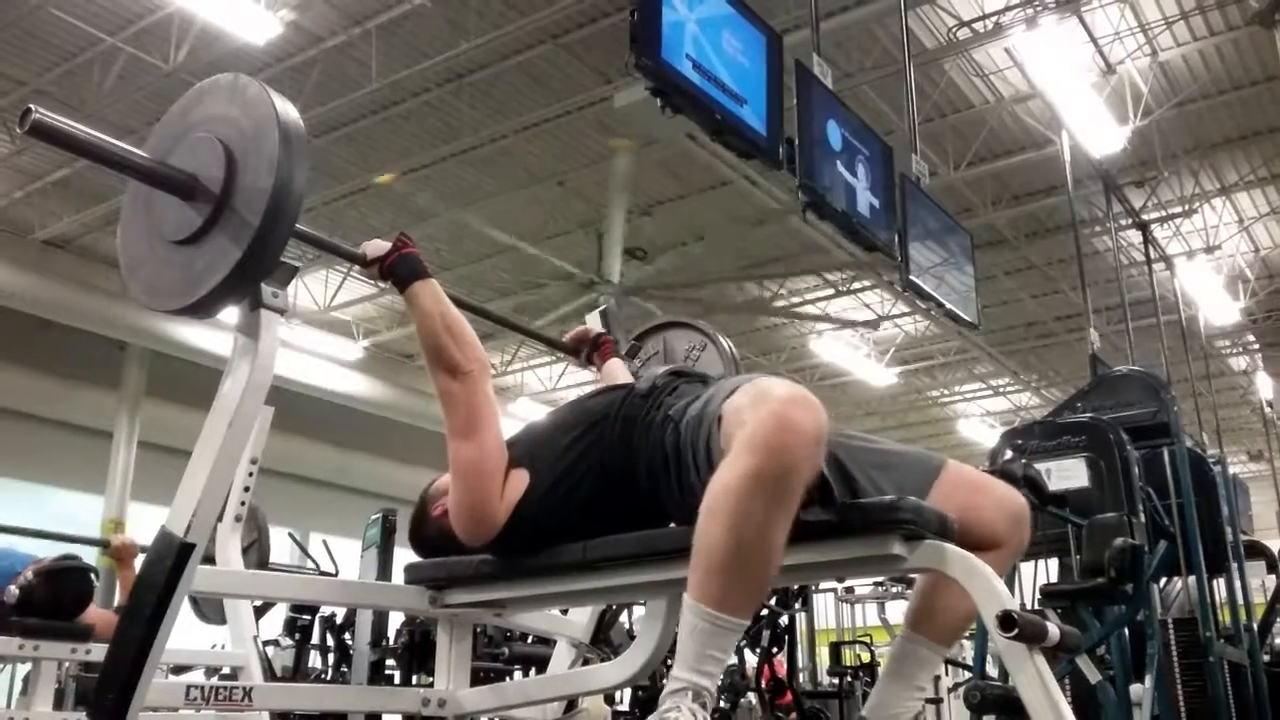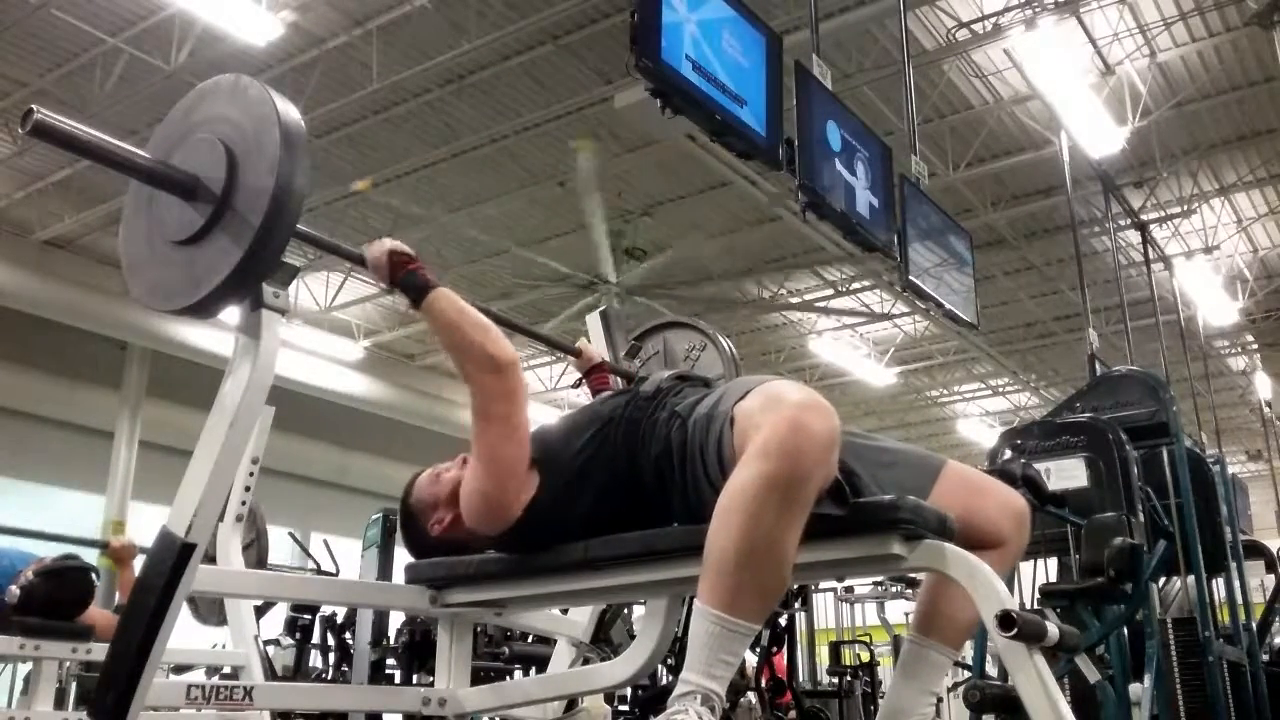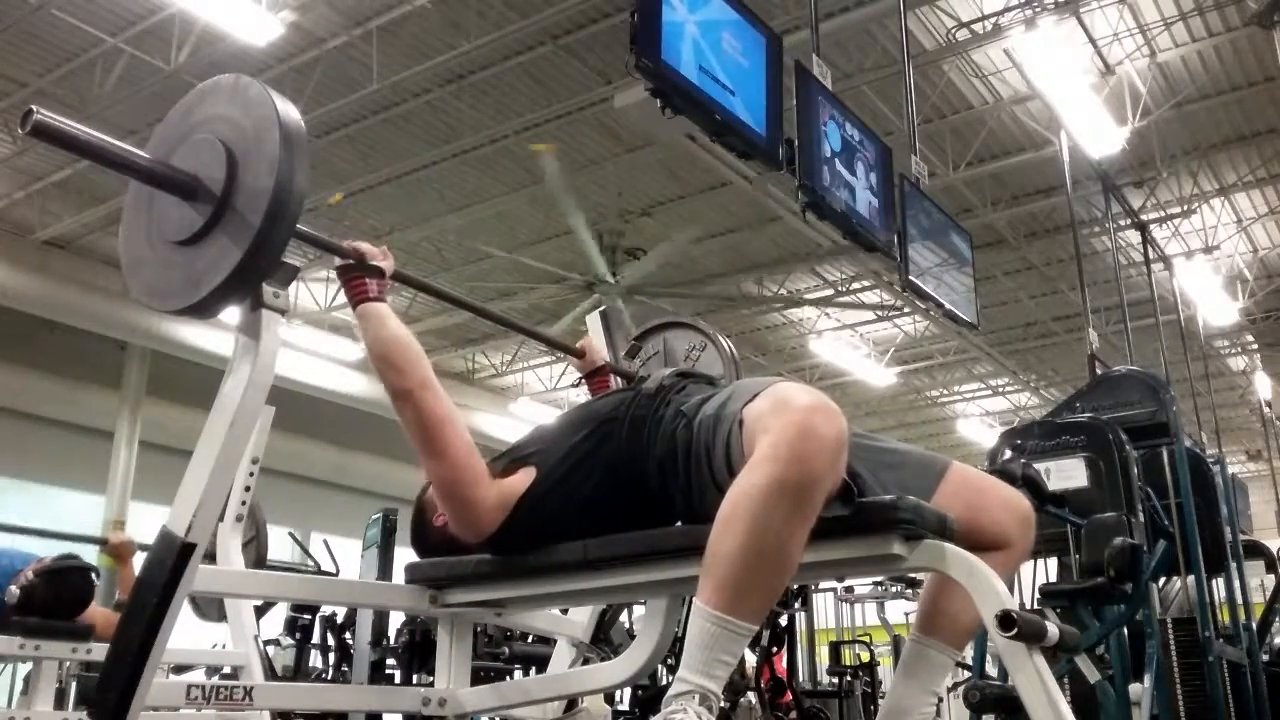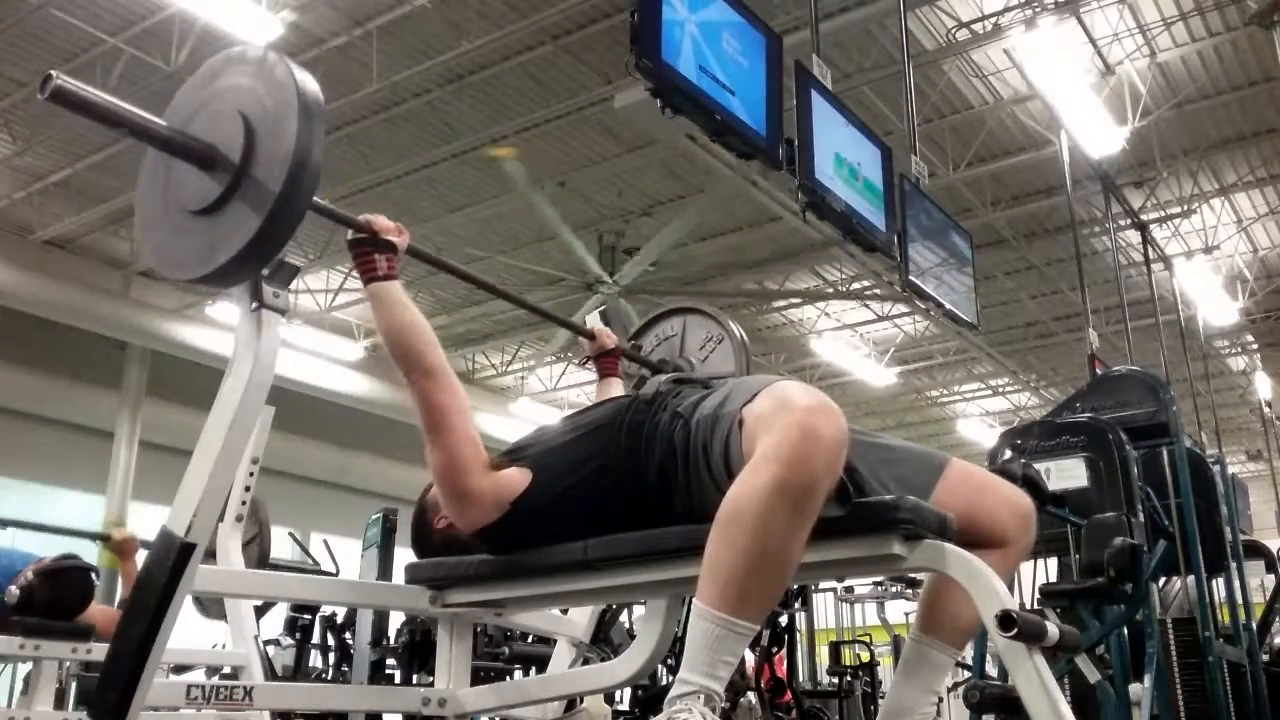
dt=1s
person 1, frame 1
left shoulder: (533, 485)
right shoulder: (486, 512)
left elbow: (620, 408)
right elbow: (462, 370)
left wrist: (603, 352)
right wrist: (406, 271)
left knee: (1002, 518)
person 1, frame 2
left shoulder: (546, 486)
right shoulder: (496, 506)
left elbow: (615, 434)
right elbow: (497, 368)
left wrist: (596, 376)
right wrist: (411, 278)
left knee: (1002, 519)
person 1, frame 3
left shoulder: (536, 487)
right shoulder: (486, 511)
right elbow: (415, 390)
left wrist: (598, 377)
right wrist: (364, 288)
left knee: (1007, 520)
person 1, frame 4
left shoulder: (543, 478)
right shoulder: (482, 504)
left elbow: (610, 433)
right elbow: (430, 378)
left wrist: (608, 367)
right wrist: (378, 270)
left knee: (1008, 517)
